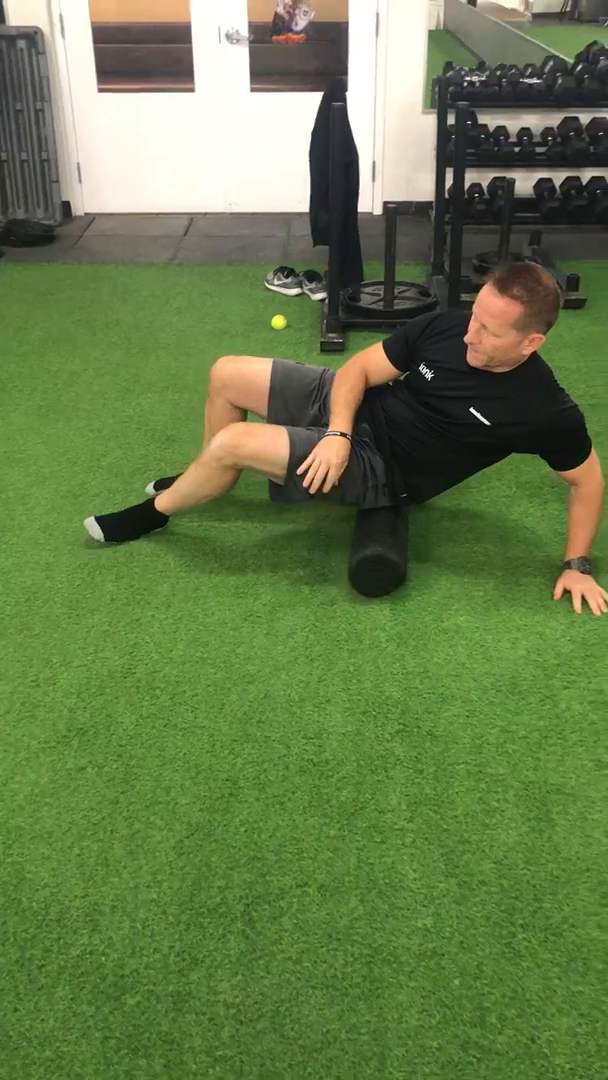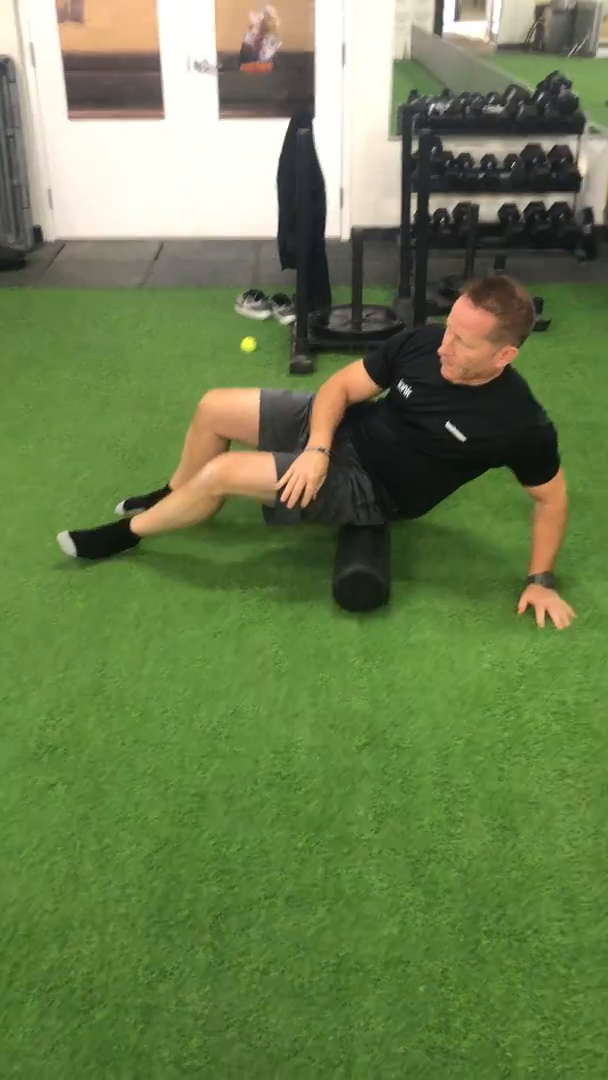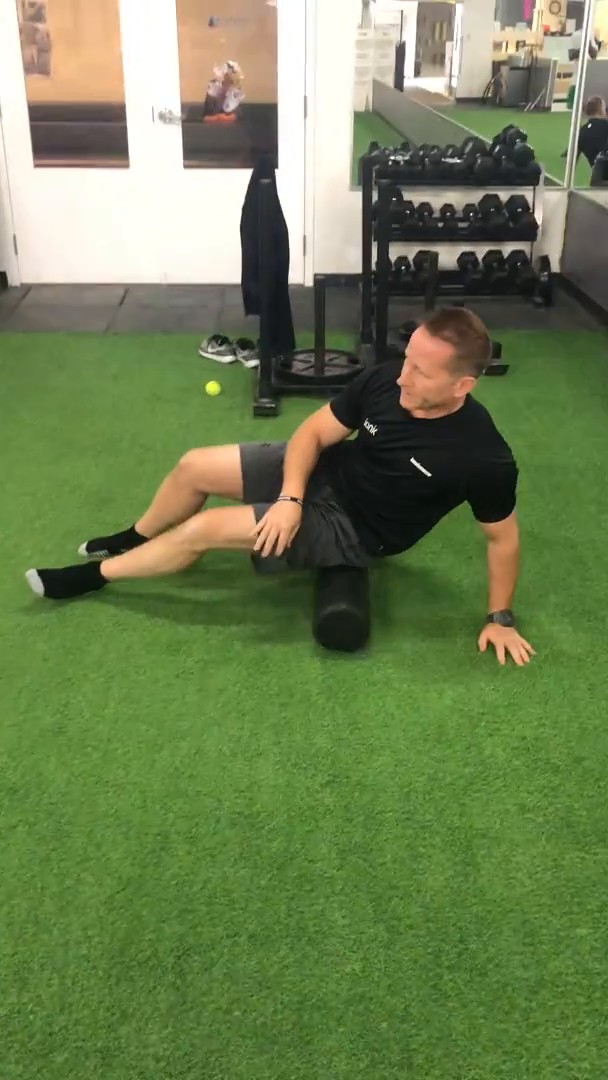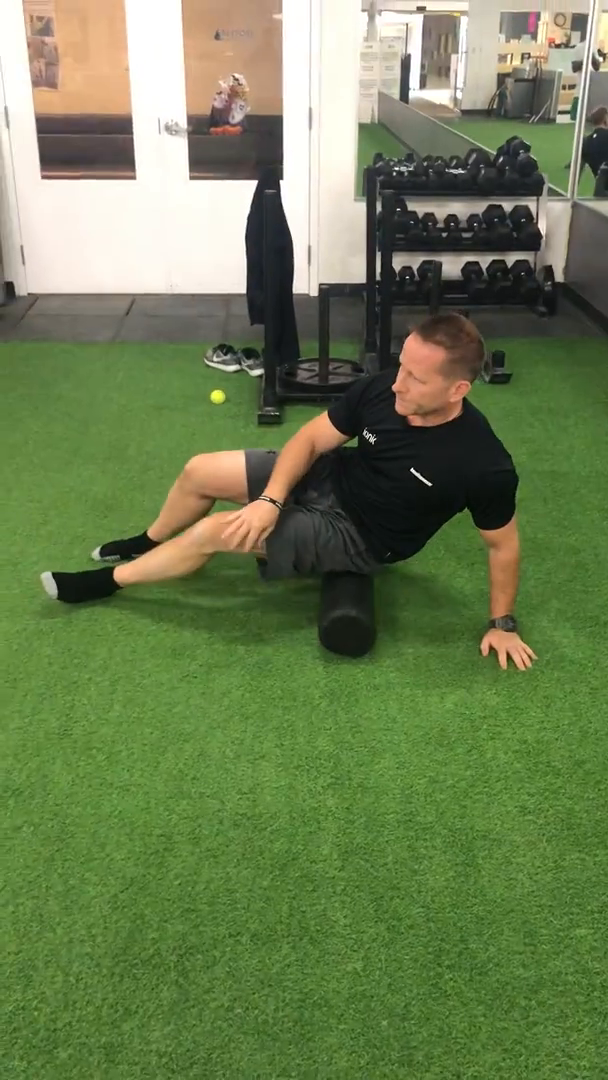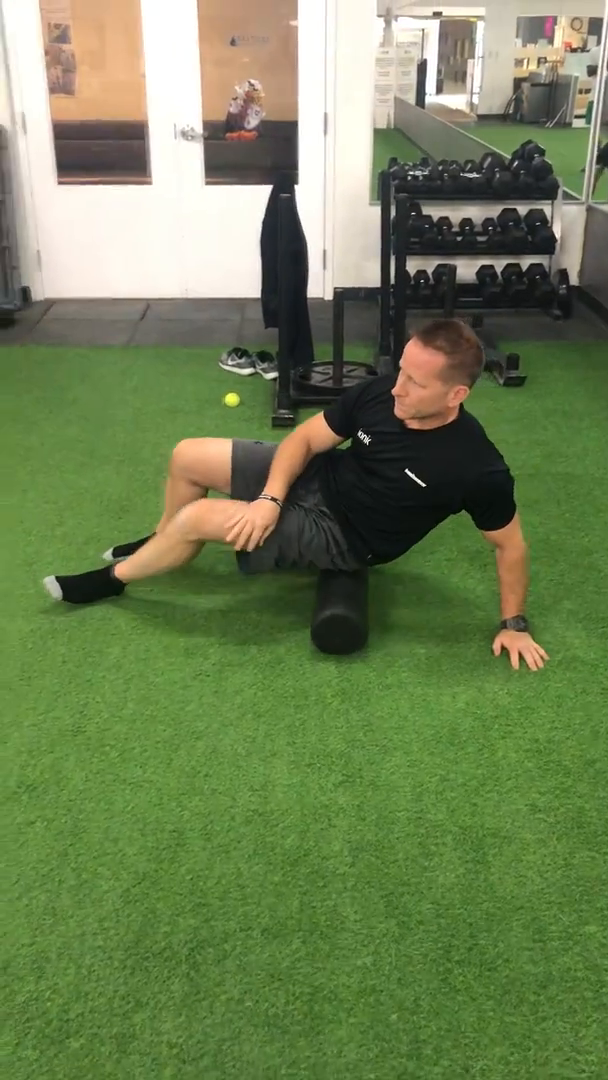
dt=0.3s
person 1, frame 1
left shoulder: (544, 410)
right shoulder: (445, 327)
right elbow: (359, 369)
right wrist: (338, 434)
left hip: (381, 467)
right hip: (359, 409)
left knee: (232, 443)
right knee: (227, 374)
left ankle: (154, 513)
right ankle: (199, 478)
person 1, frame 2
left shoulder: (518, 425)
right shoulder: (423, 343)
left elbow: (552, 497)
right elbow: (342, 385)
left wrist: (540, 581)
right wrist: (317, 449)
left hip: (368, 488)
right hip: (342, 430)
left knee: (221, 474)
right knee: (214, 407)
left ankle: (127, 533)
right ankle: (173, 495)
person 1, frame 3
left shoulder: (483, 457)
right shoulder: (384, 381)
left elbow: (503, 538)
right elbow: (314, 432)
left wrist: (500, 619)
right wrist: (291, 498)
left hip: (355, 529)
right hip: (325, 473)
left knee: (206, 529)
right knee: (195, 466)
left ankle: (95, 576)
right ankle: (135, 537)
person 1, frame 4
left shoulder: (482, 465)
right shoulder: (381, 390)
left elbow: (503, 546)
right elbow: (310, 438)
left wrist: (502, 624)
right wrist: (272, 500)
left hip: (357, 536)
right hip: (327, 479)
left knee: (214, 532)
right knee: (199, 471)
left ankle: (108, 581)
right ankle: (148, 542)
person 1, frame 5
left shoulder: (476, 469)
right shoulder: (379, 393)
left elbow: (509, 543)
right elbow: (306, 438)
left wrist: (513, 624)
right wrist: (270, 498)
left hip: (342, 535)
right hip: (315, 478)
left knee: (195, 517)
right knee: (186, 456)
left ankle: (113, 579)
right ankle: (159, 544)
